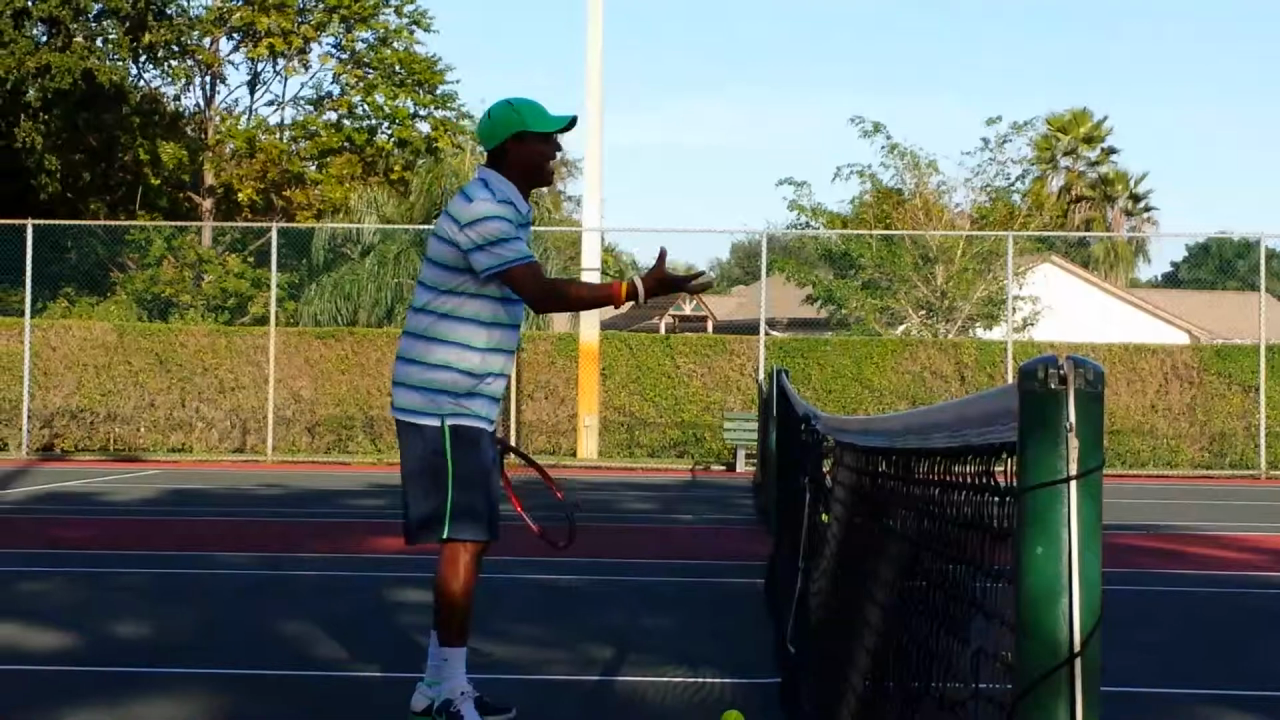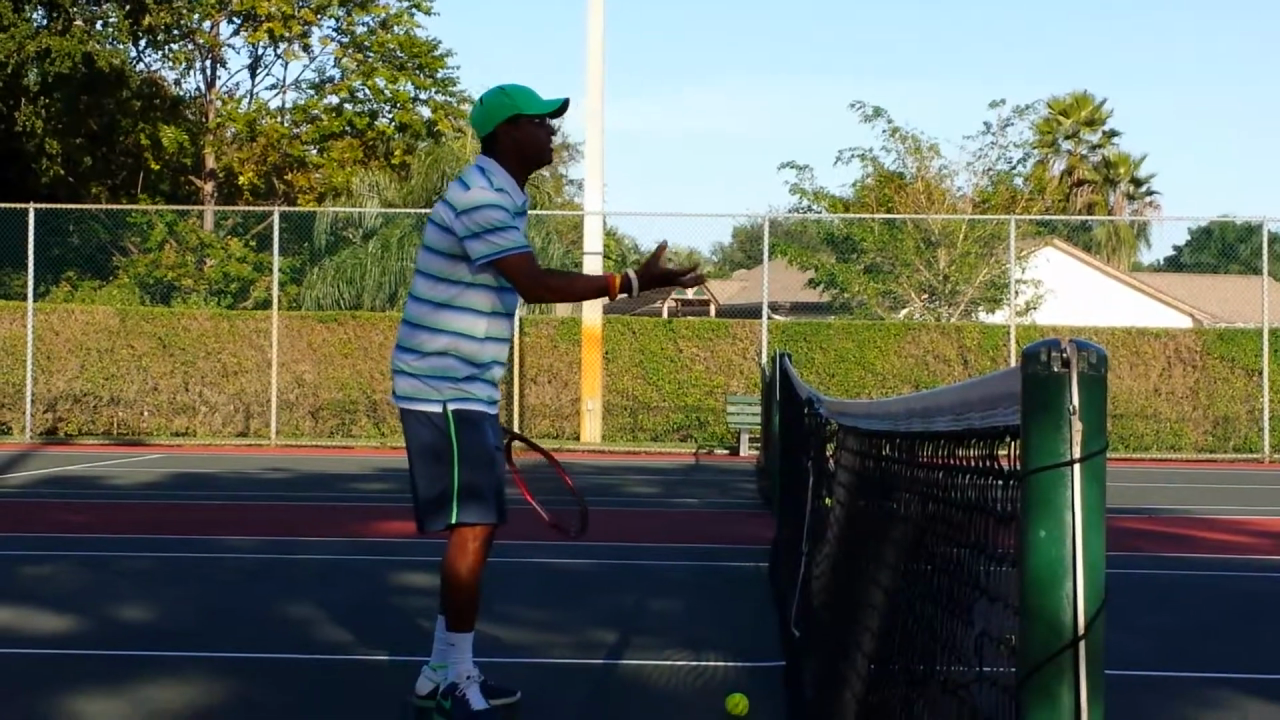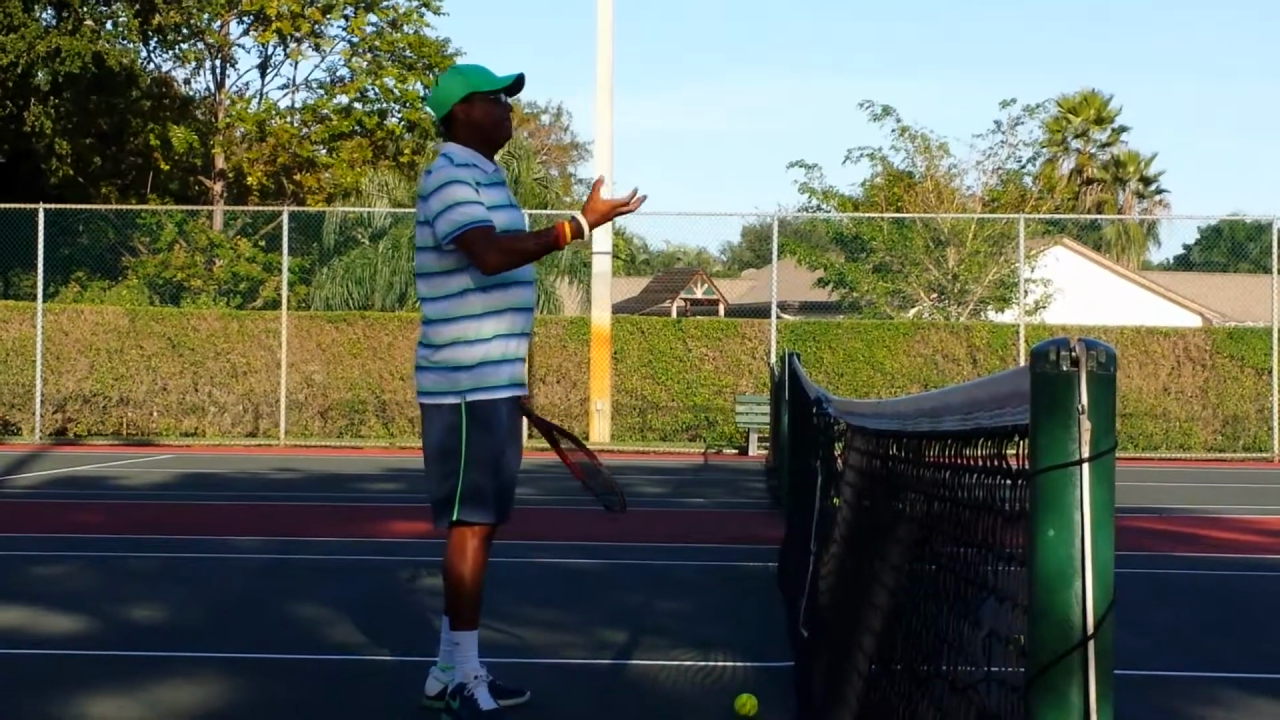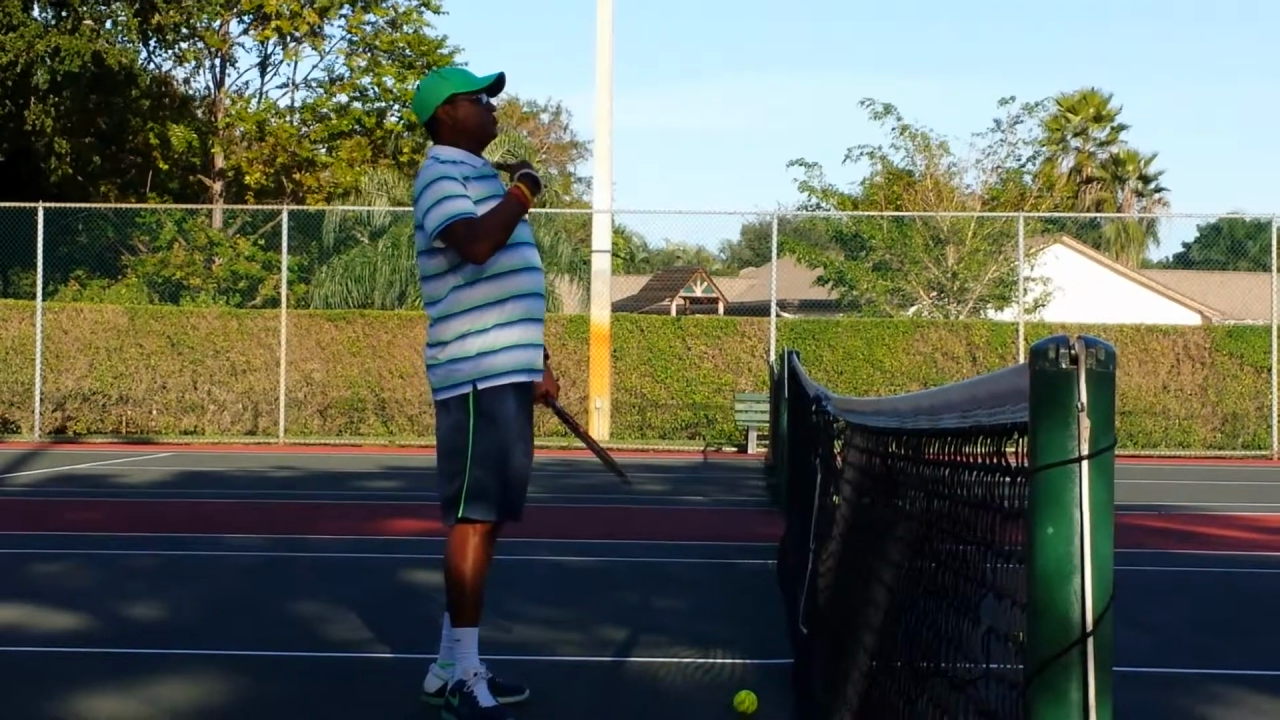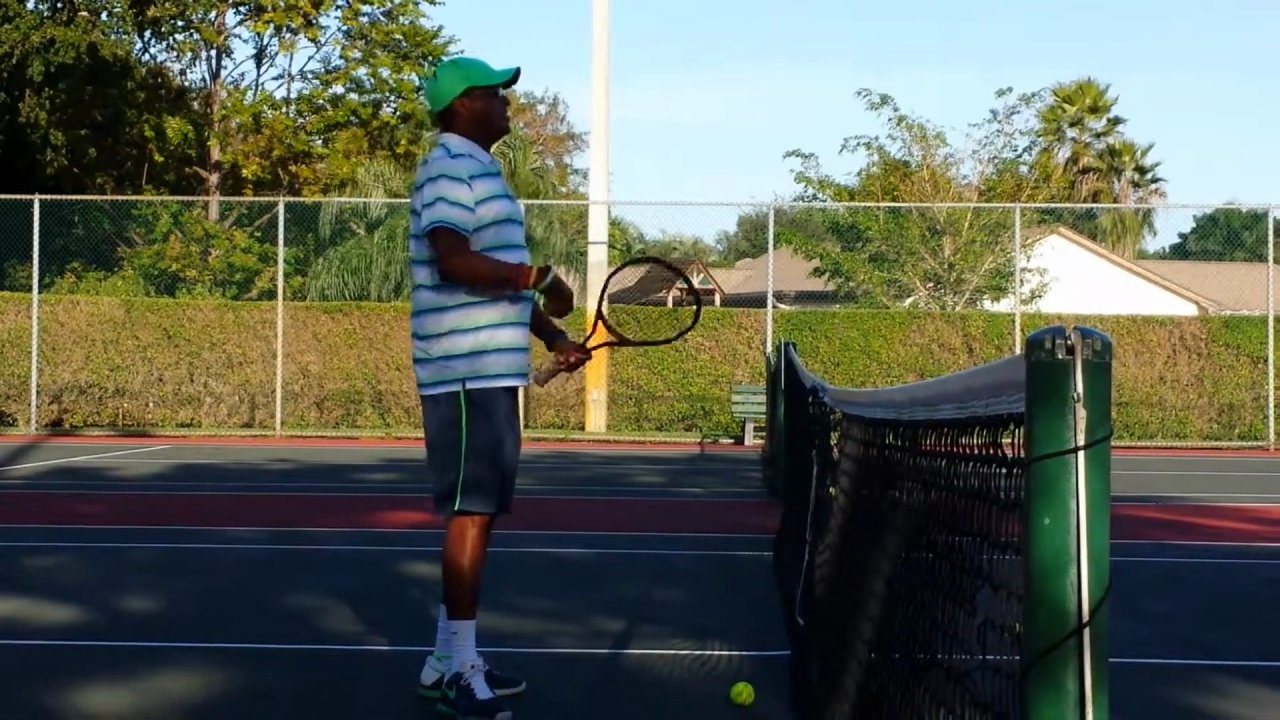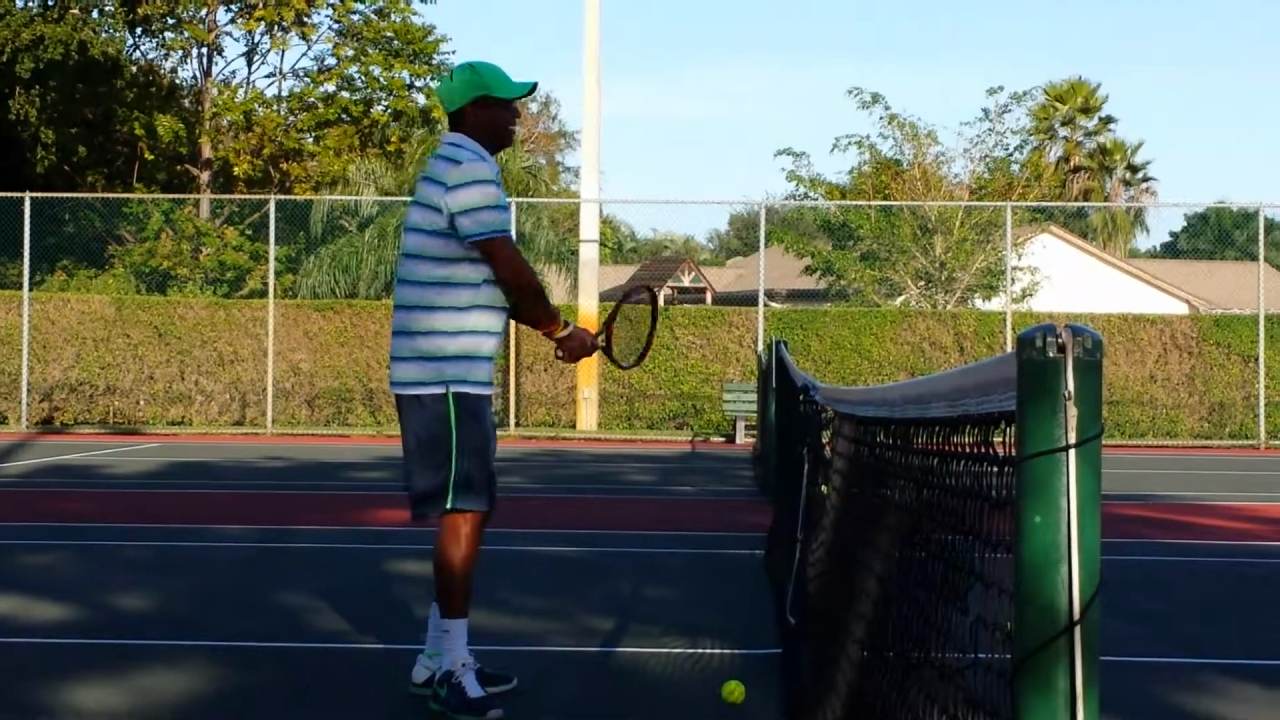
dt=0.5s
person 1, frame 1
left shoulder: (503, 207)
right shoulder: (484, 207)
right elbow: (542, 293)
right wrist: (637, 288)
left hip: (462, 402)
right hip: (442, 402)
left knee: (471, 538)
right knee: (465, 539)
person 1, frame 2
left shoulder: (501, 195)
right shoulder: (480, 193)
right elbow: (533, 283)
right wrist: (631, 281)
left hip: (464, 388)
right hip: (443, 390)
left knee: (476, 525)
right knee: (473, 525)
left ankle: (446, 669)
person 1, frame 3
left shoulder: (486, 177)
right shoulder: (450, 176)
right elbow: (490, 255)
left wrist: (516, 381)
right wrist: (581, 223)
left hip: (490, 382)
right hip: (467, 385)
left knee: (482, 521)
right knee: (472, 521)
person 1, frame 4
left shoulder: (480, 174)
right shoulder: (442, 174)
right elbow: (476, 246)
left wrist: (537, 363)
right wrist: (525, 190)
left hip: (504, 373)
right hip: (476, 375)
left knee: (487, 517)
right knee: (475, 517)
left ankle: (455, 665)
person 1, frame 5
left shoulder: (481, 168)
right shoulder: (447, 166)
right elbow: (455, 264)
left wrist: (550, 332)
right wrist: (539, 281)
left hip: (492, 369)
right hip: (466, 372)
left knee: (481, 510)
right knee: (472, 510)
left ankle: (451, 658)
person 1, frame 6
left shoulder: (462, 167)
right shoulder: (467, 167)
left elbow: (490, 281)
right elbow: (510, 270)
left wrist: (549, 327)
right wrist: (561, 329)
left hip: (457, 373)
right hip: (443, 374)
left knee: (466, 511)
right knee: (464, 511)
left ankle: (440, 657)
